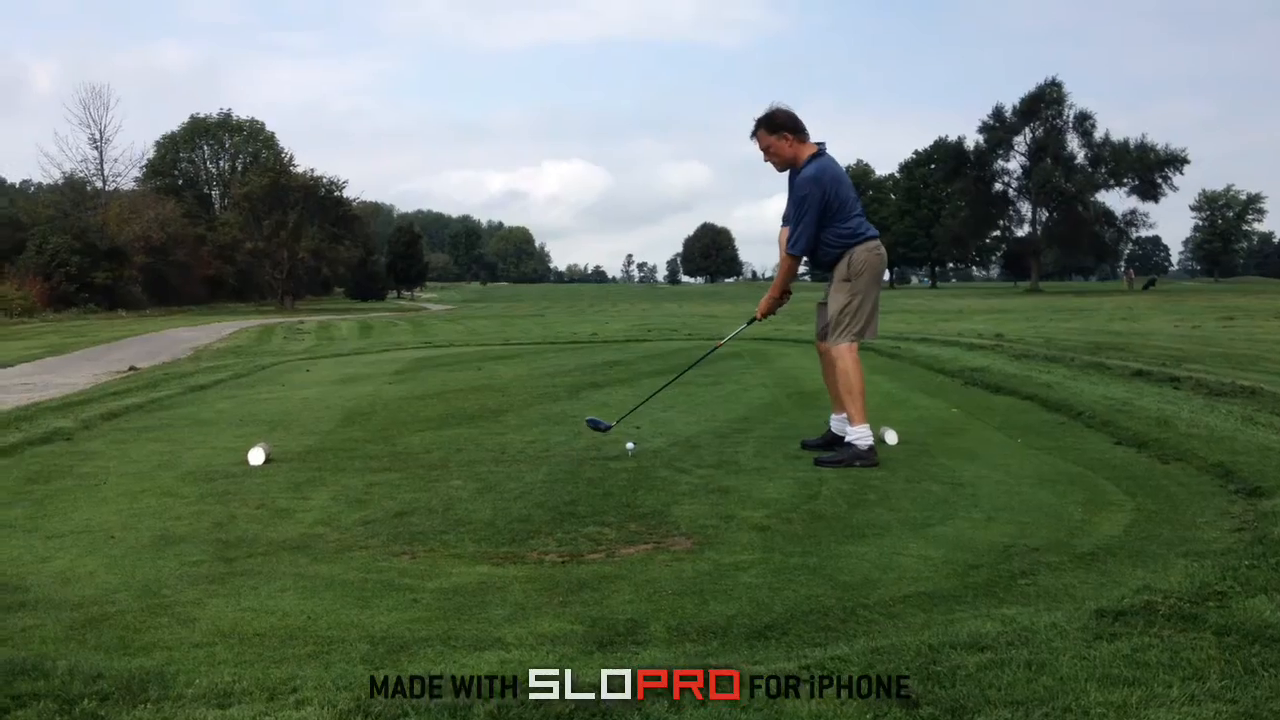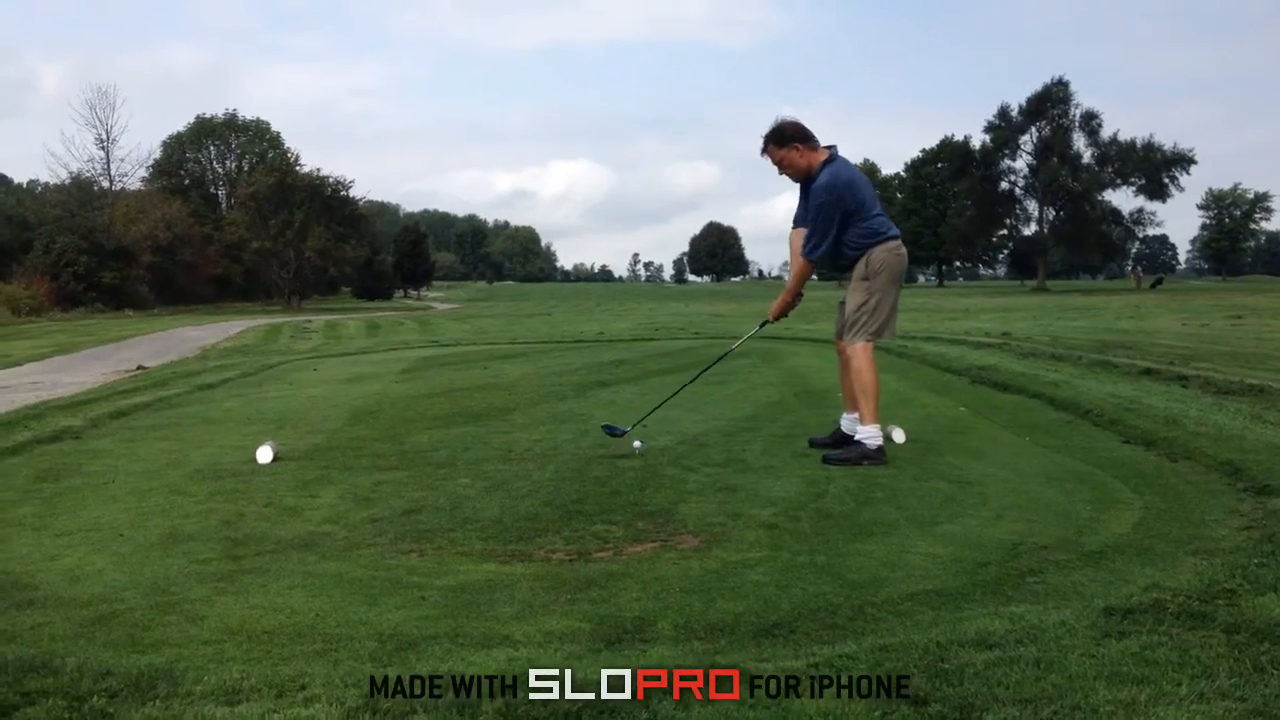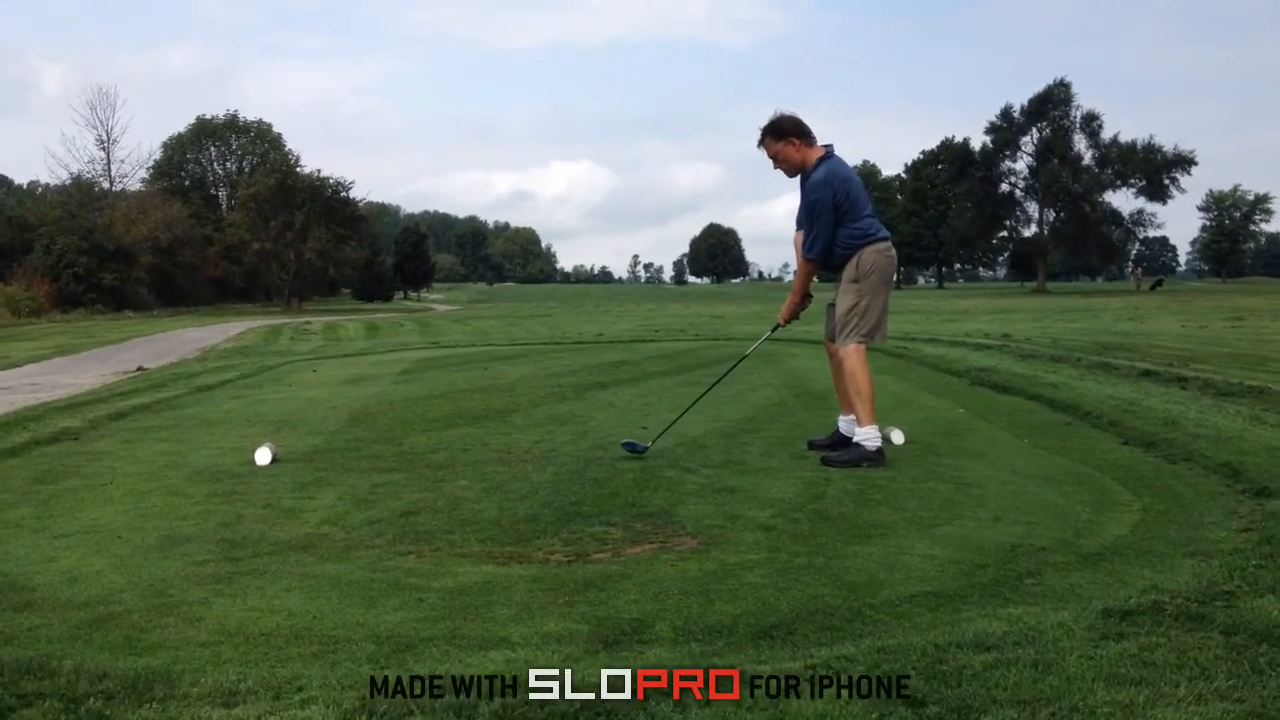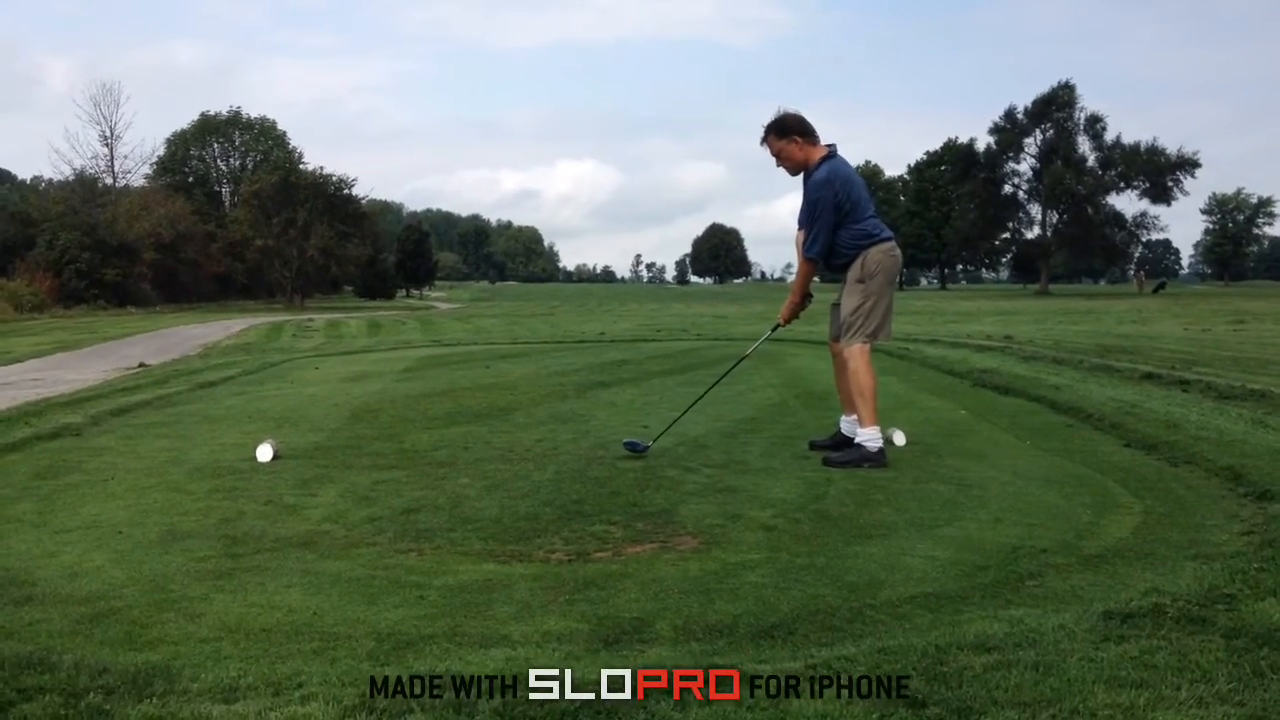
dt=0.7s
person 1, frame 1
left shoulder: (811, 178)
right shoulder: (806, 167)
left elbow: (797, 246)
right elbow: (788, 228)
left wrist: (773, 294)
right wrist: (783, 282)
left hip: (857, 260)
right hip: (846, 261)
left knee: (842, 345)
right knee: (826, 343)
left ankle: (861, 442)
right ankle: (841, 429)
person 1, frame 2
left shoulder: (829, 183)
right shoulder: (816, 173)
left elbow: (813, 253)
right elbow: (800, 229)
left wrist: (787, 297)
right wrist: (793, 285)
left hip: (877, 258)
right hip: (866, 260)
left knee: (858, 344)
right knee: (844, 343)
left ankle: (870, 442)
right ankle: (850, 427)
person 1, frame 3
left shoulder: (822, 181)
right shoulder: (819, 170)
left elbow: (814, 250)
right elbow: (803, 232)
left wrist: (795, 298)
right wrist: (801, 288)
left hip: (867, 260)
right hip: (857, 262)
left knee: (851, 346)
right knee: (835, 344)
left ankle: (869, 442)
right ankle: (849, 429)
person 1, frame 4
left shoulder: (823, 180)
right shoulder: (823, 169)
left elbow: (814, 250)
right elbow: (805, 233)
left wrist: (795, 298)
right wrist: (801, 288)
left hip: (871, 260)
right hip: (862, 261)
left knee: (855, 346)
right knee: (838, 344)
left ankle: (870, 444)
right ankle: (850, 429)
